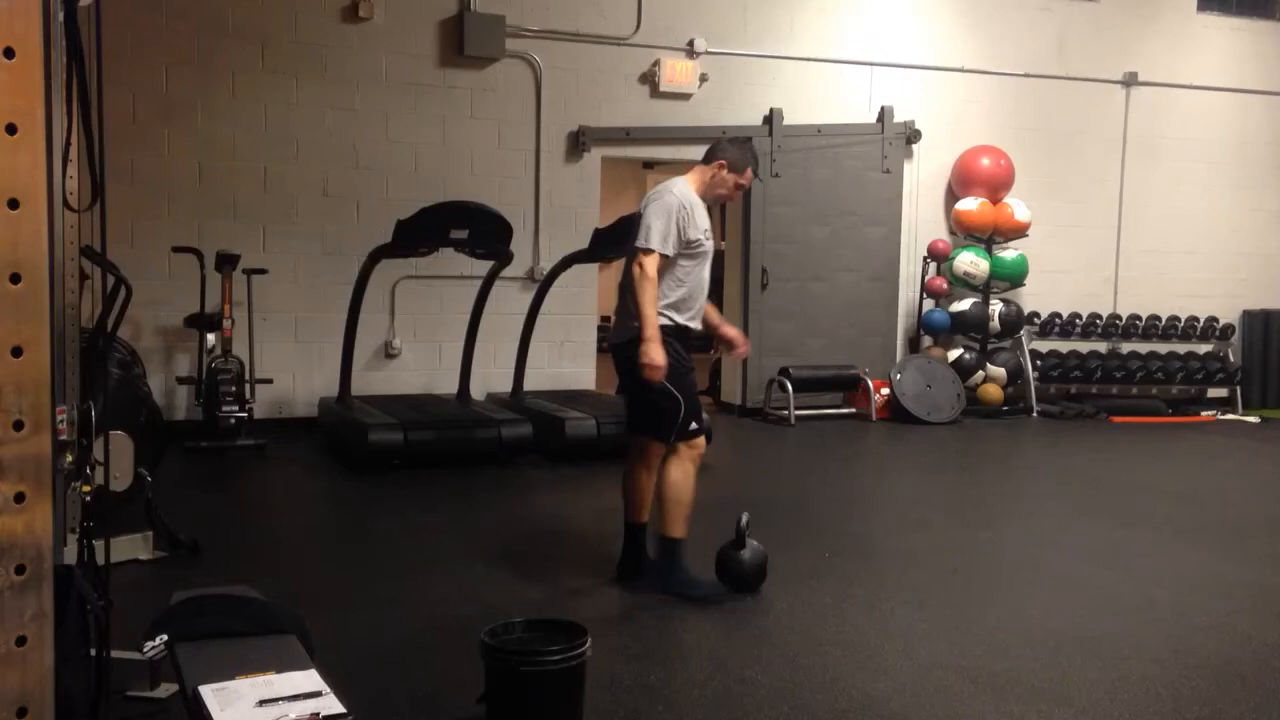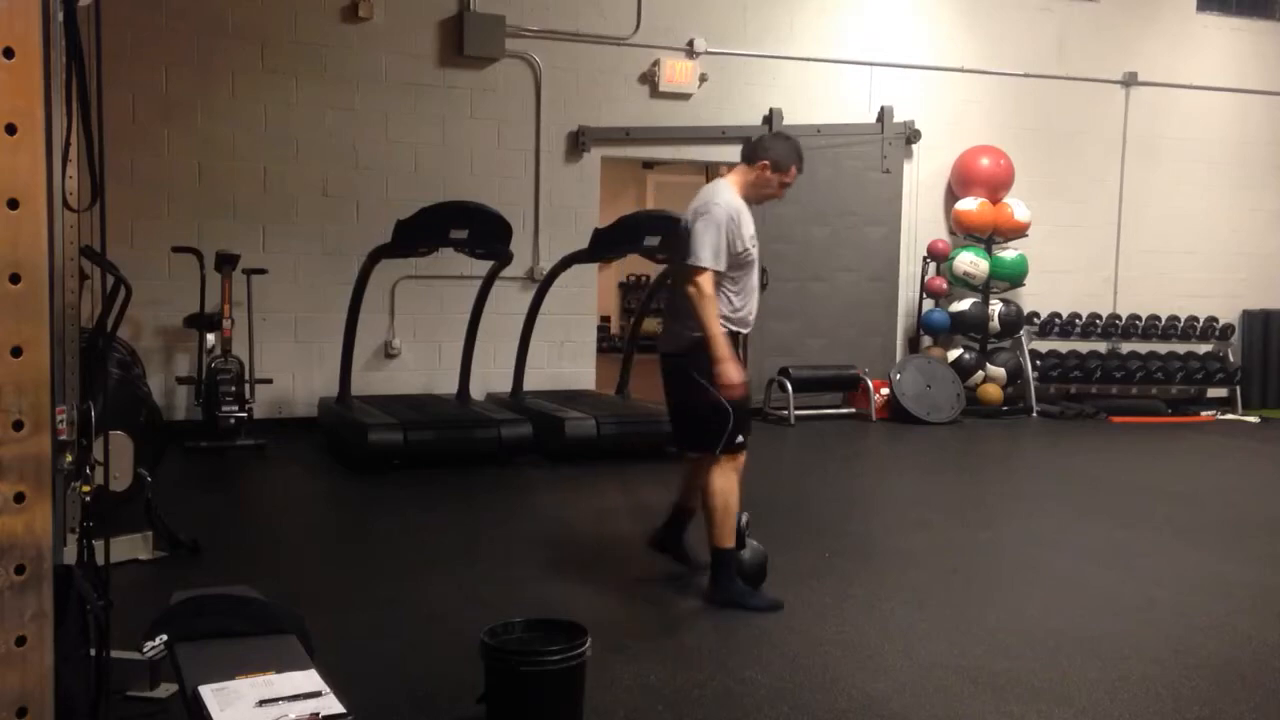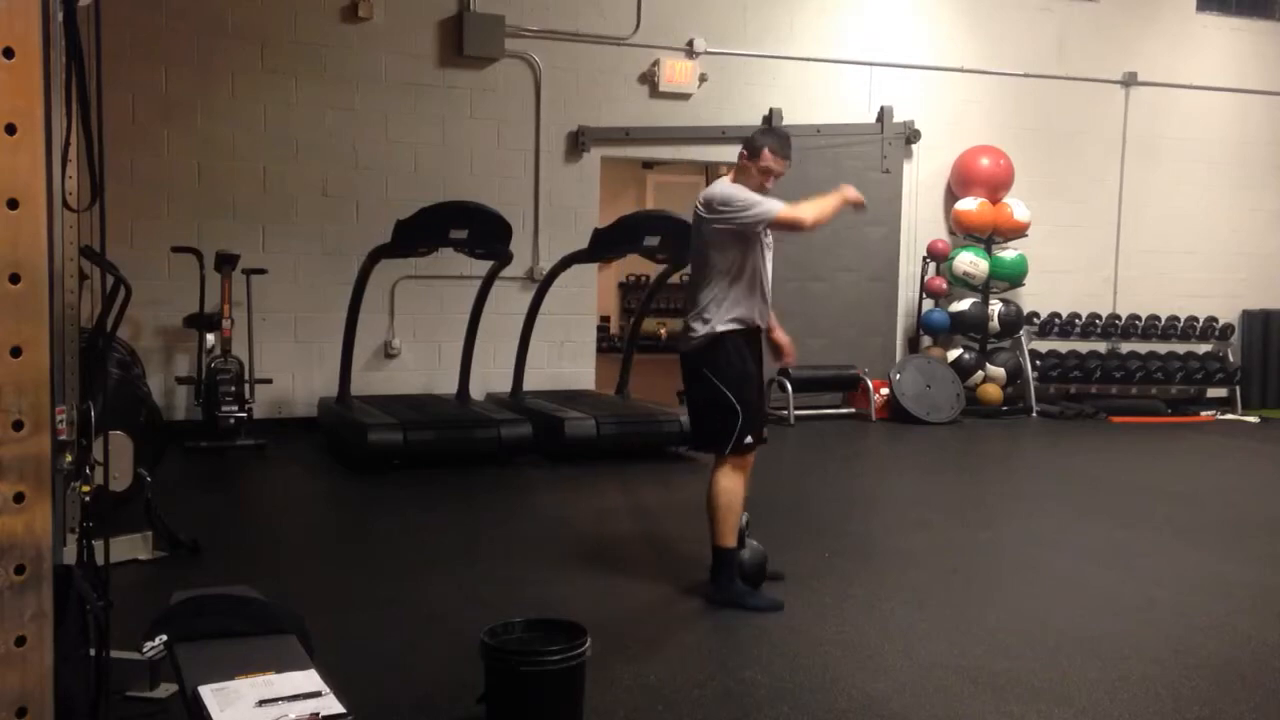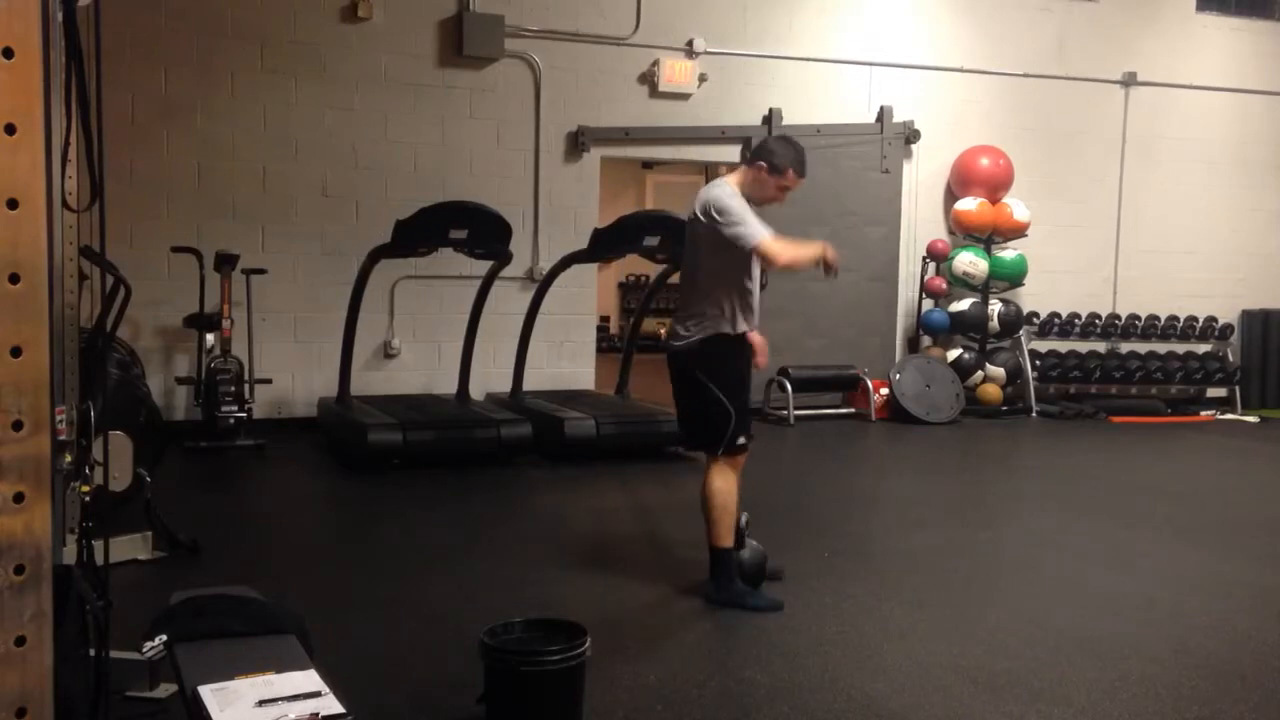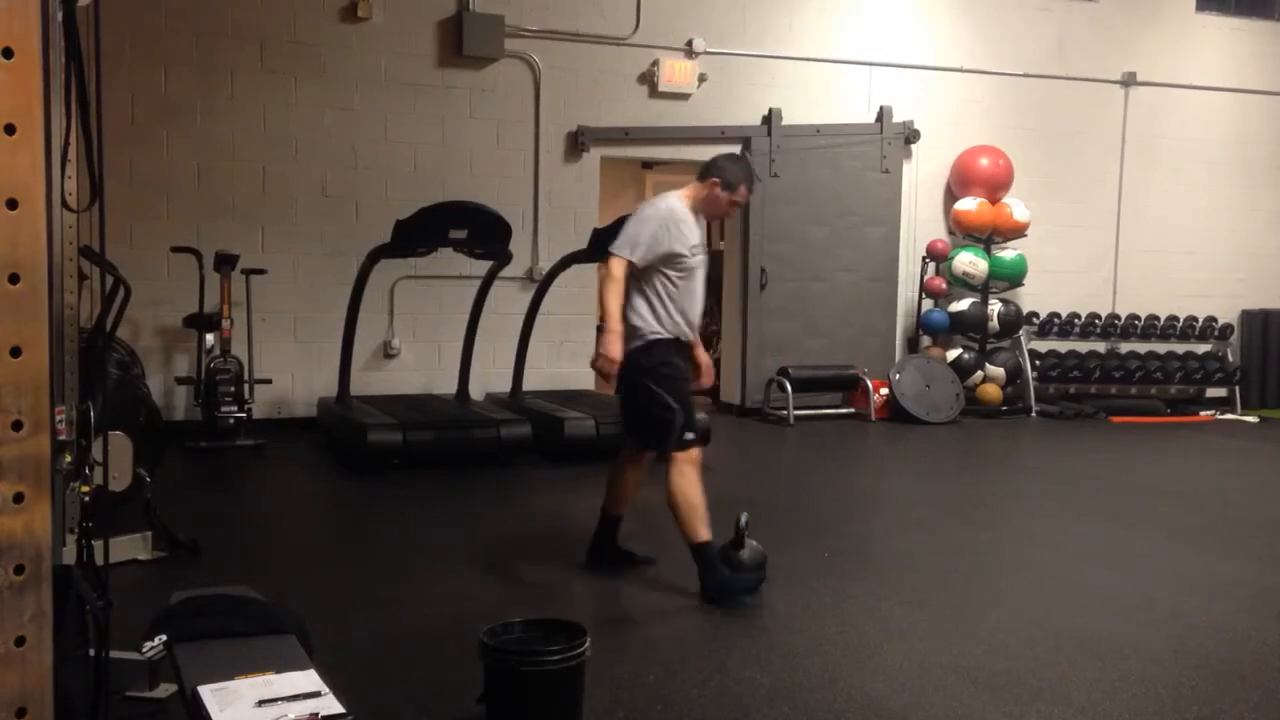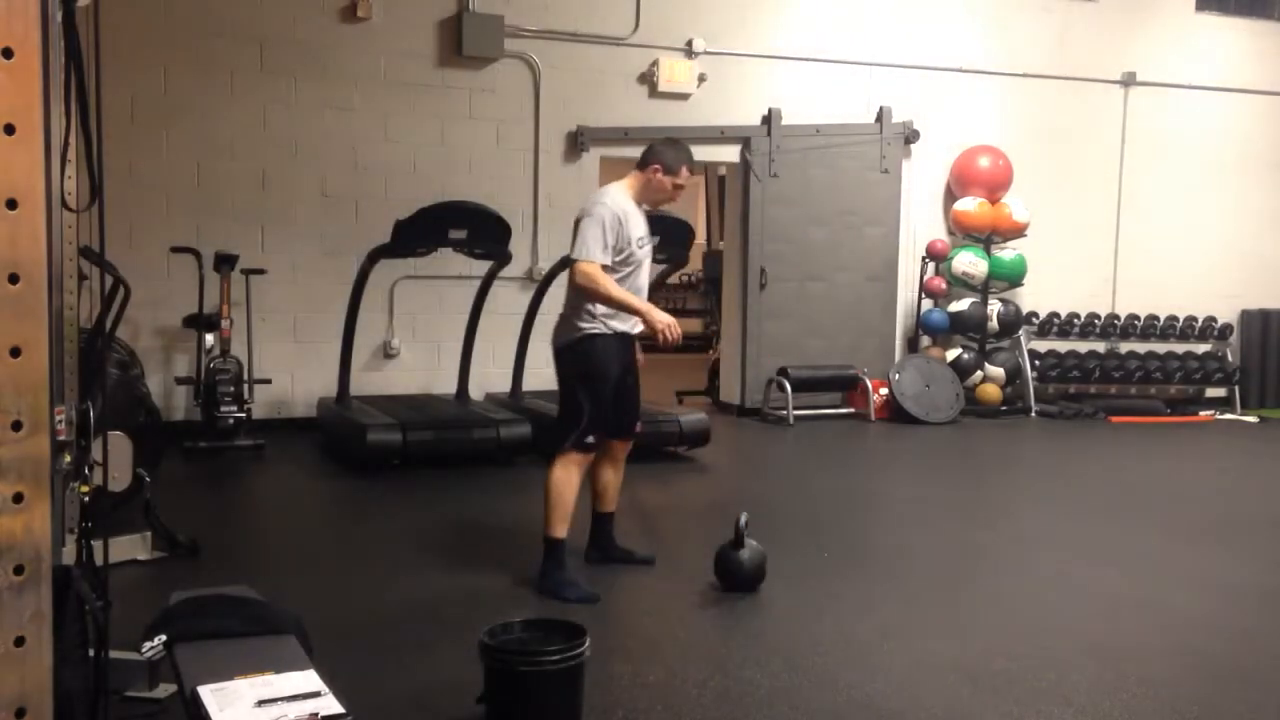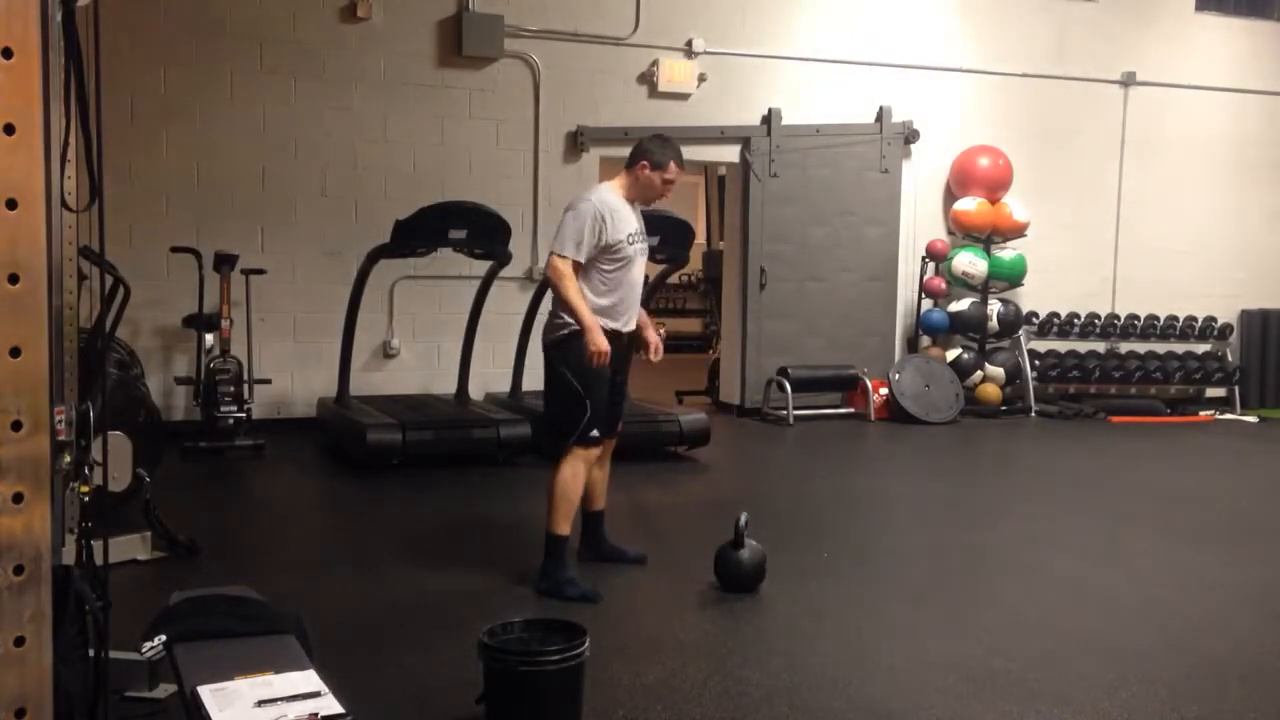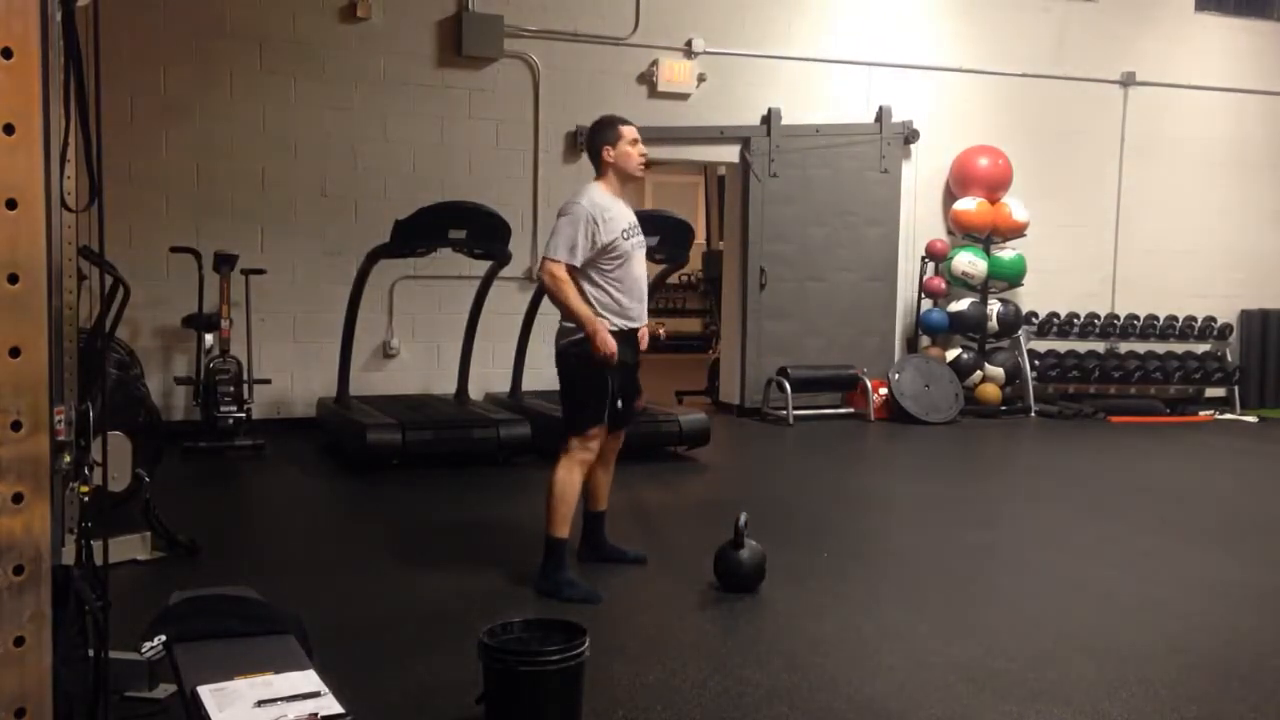
dt=0.5s
person 1, frame 1
left shoulder: (694, 207)
right shoulder: (672, 199)
right elbow: (645, 269)
left wrist: (720, 327)
right wrist: (651, 341)
left hip: (668, 338)
right hip: (655, 342)
left knee: (649, 446)
right knee: (687, 445)
left ankle: (634, 556)
right ankle: (671, 565)
person 1, frame 2
left shoulder: (734, 203)
right shoulder: (720, 207)
right elbow: (699, 285)
left wrist: (727, 348)
right wrist: (723, 358)
left hip: (710, 344)
right hip: (703, 348)
left knee: (712, 449)
right knee: (729, 457)
left ankle: (674, 531)
right ankle: (725, 579)
person 1, frame 3
left shoulder: (750, 205)
right shoulder: (724, 198)
right elbow: (802, 219)
left wrist: (772, 329)
right wrist: (842, 195)
left hip: (738, 339)
right hip: (719, 345)
left knee: (742, 454)
right knee: (735, 456)
left ankle: (733, 559)
right ankle: (725, 579)
person 1, frame 4
left shoulder: (735, 201)
right shoulder: (722, 201)
right elbow: (778, 255)
left wrist: (749, 331)
right wrist: (819, 250)
left hip: (721, 340)
right hip: (708, 345)
left knee: (731, 454)
right knee: (728, 456)
left ankle: (730, 555)
right ankle: (724, 580)
person 1, frame 5
left shoulder: (692, 221)
right shoulder: (661, 213)
right elbow: (616, 270)
left wrist: (697, 349)
right wrist: (611, 333)
left hip: (667, 346)
right hip: (648, 349)
left knee: (641, 447)
right knee: (685, 453)
left ankle: (603, 543)
right ankle: (712, 573)
person 1, frame 6
left shoulder: (635, 209)
right shoulder: (608, 207)
right elbow: (586, 274)
left wrist: (639, 326)
right wrist: (649, 311)
left hip: (616, 339)
right hip: (590, 340)
left knee: (619, 443)
right knee: (580, 450)
left ankle: (602, 541)
right ankle: (553, 567)
person 1, frame 7
left shoulder: (631, 211)
right shoulder: (594, 206)
right elbow: (558, 269)
left wrist: (645, 326)
right wrist: (590, 329)
left hip: (611, 341)
right hip: (581, 343)
left knee: (604, 444)
right knee: (583, 448)
left ankle: (594, 539)
right ankle: (553, 567)
person 1, frame 8
left shoulder: (621, 207)
right shoulder: (586, 207)
right elbow: (553, 274)
left wrist: (638, 323)
right wrist: (596, 330)
left hip: (621, 342)
right hip: (594, 345)
left knee: (610, 443)
right knee: (583, 447)
left ankle: (594, 539)
right ankle: (553, 568)
